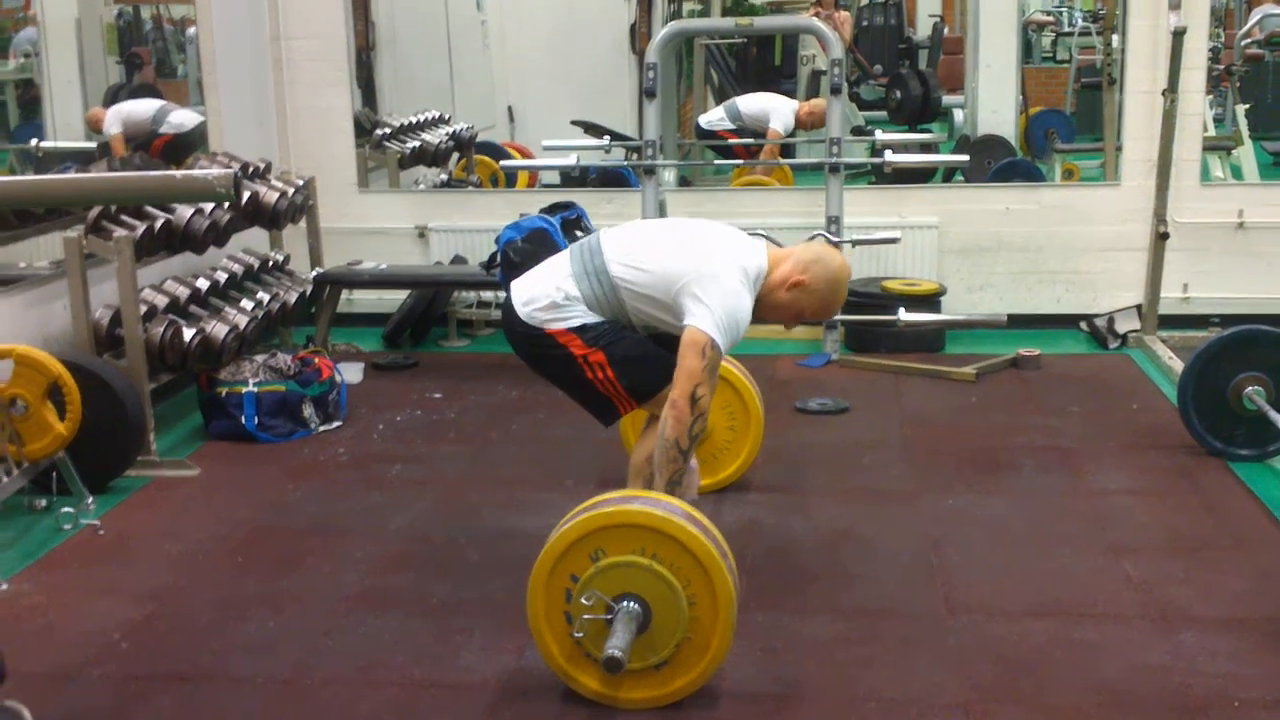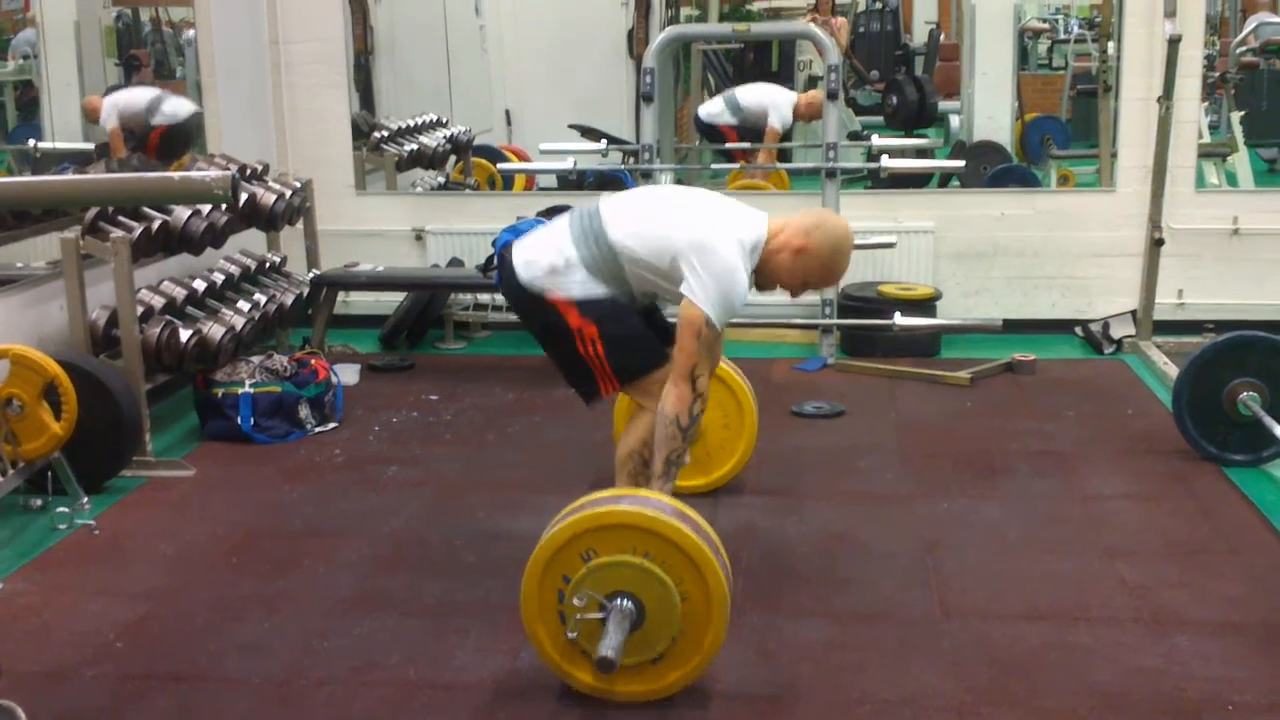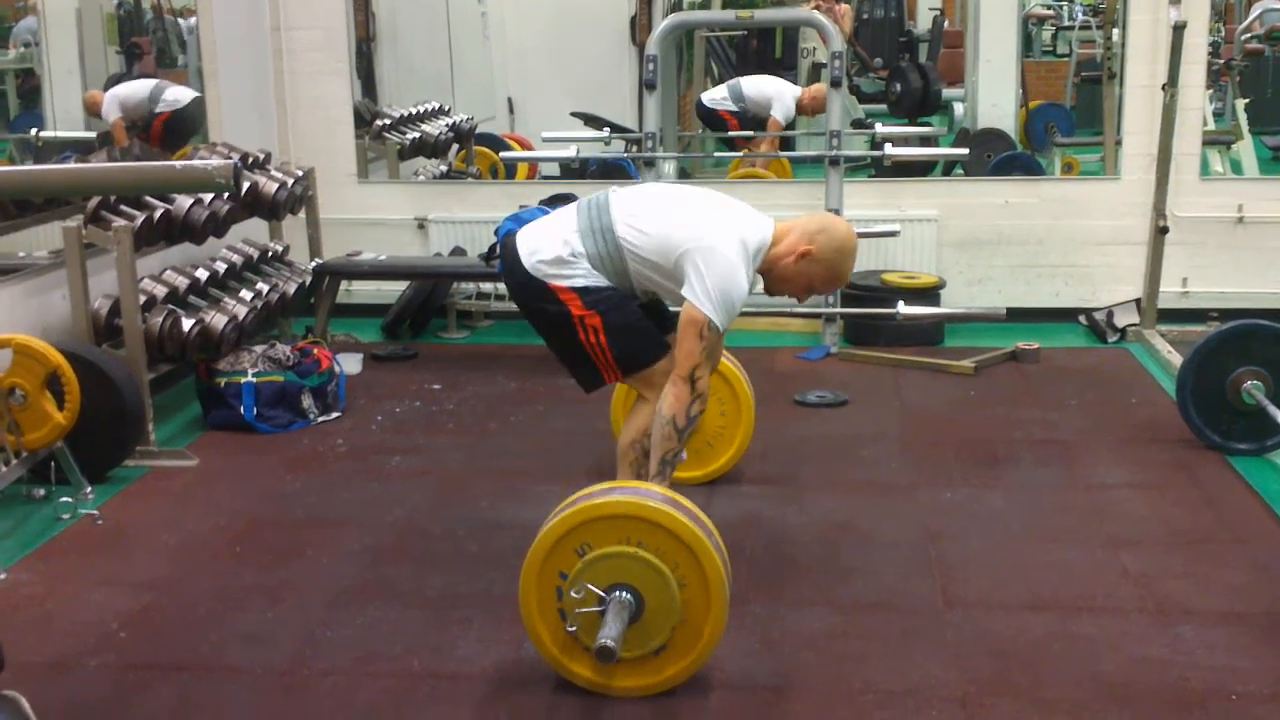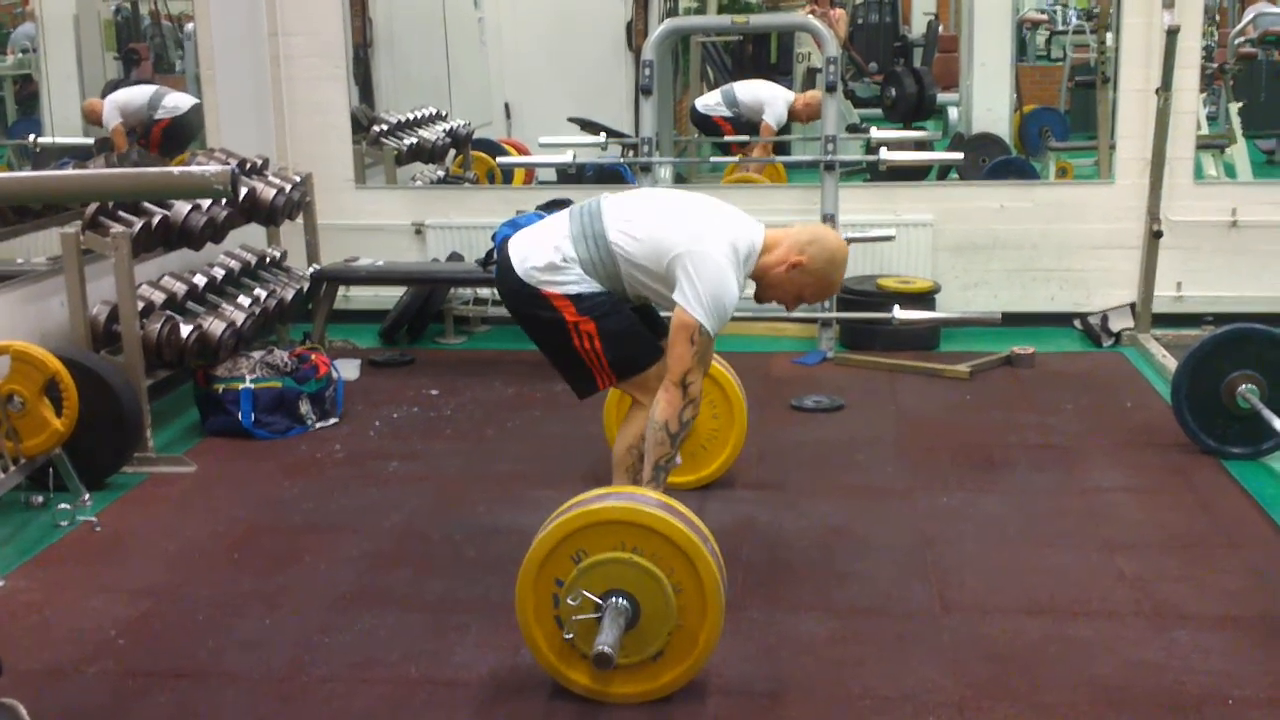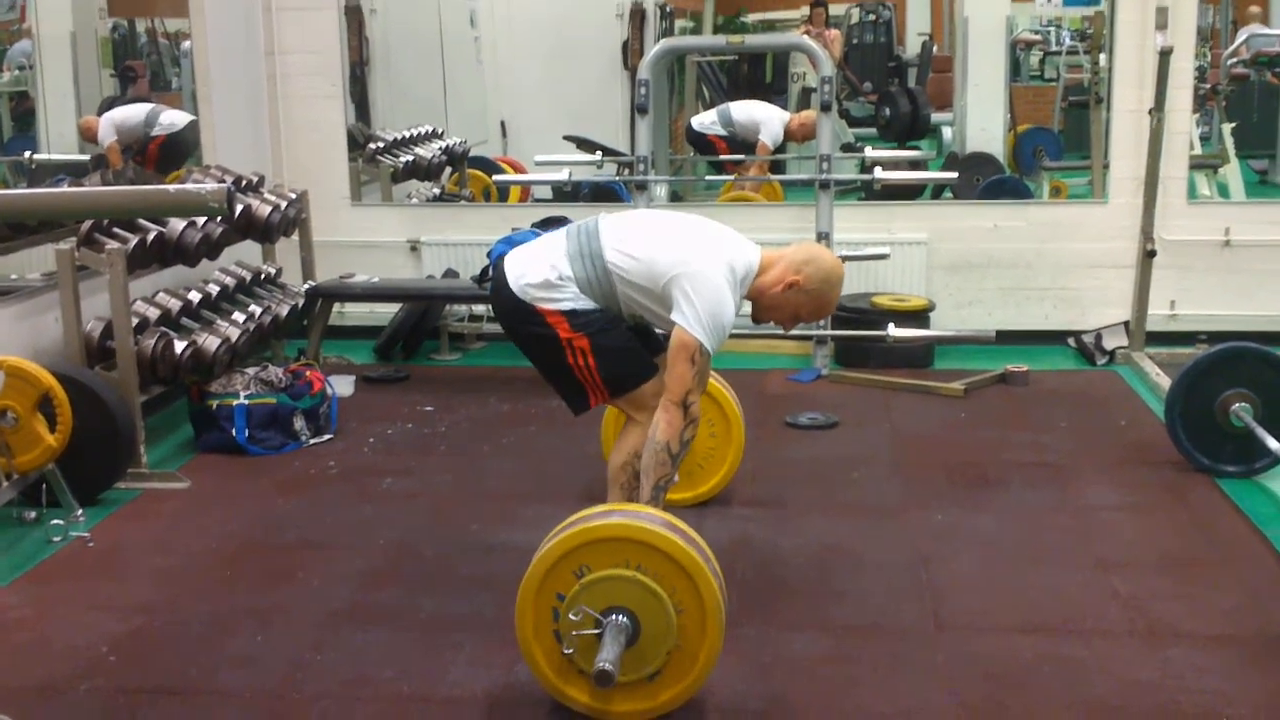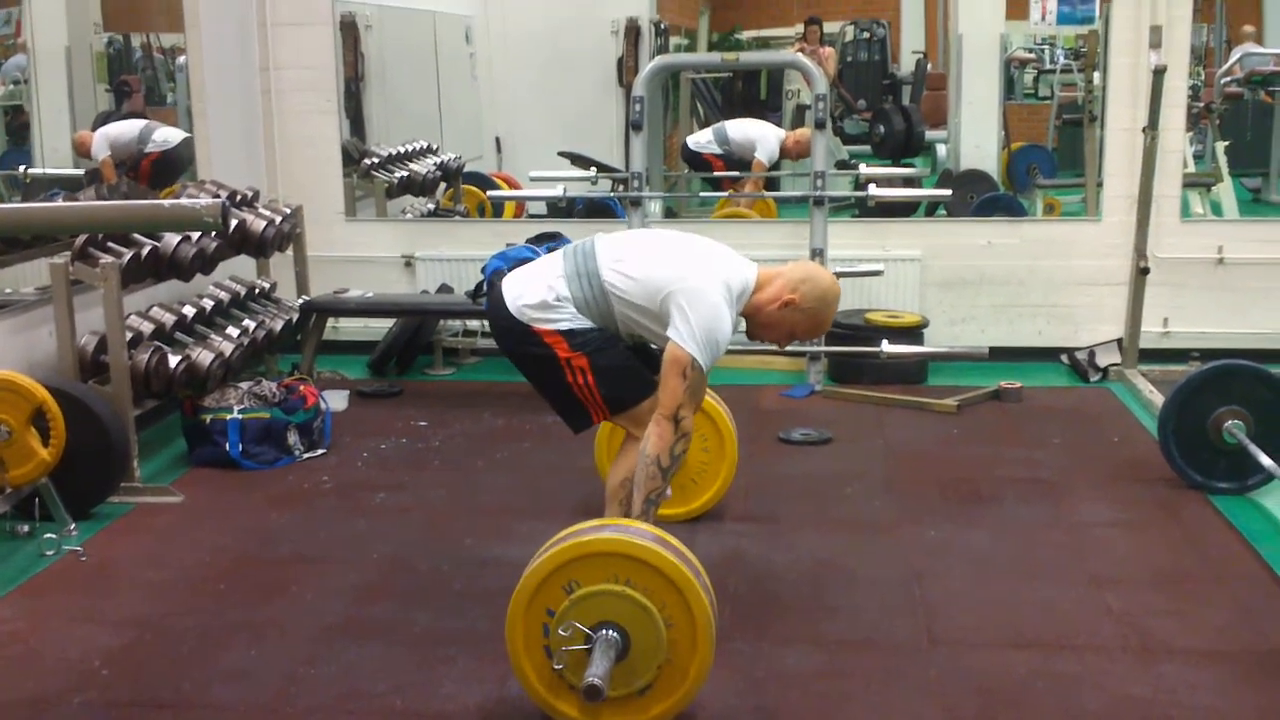
dt=0.3s
person 1, frame 1
left shoulder: (740, 258)
right shoulder: (729, 295)
right elbow: (684, 405)
left hip: (555, 293)
right hip: (546, 315)
left knee: (688, 382)
right knee: (681, 403)
person 1, frame 2
left shoulder: (739, 228)
right shoulder: (725, 263)
left elbow: (703, 339)
right elbow: (686, 383)
right wrist: (660, 493)
left hip: (558, 261)
right hip: (549, 275)
right knee: (659, 397)
person 1, frame 3
left shoulder: (746, 230)
right shoulder: (728, 265)
right elbow: (686, 382)
right wrist: (656, 489)
left hip: (561, 248)
right hip: (550, 266)
left knee: (674, 359)
right knee: (659, 386)
person 1, frame 4
left shoulder: (736, 236)
right shoulder: (718, 271)
right elbow: (678, 387)
left hip: (548, 253)
right hip: (542, 273)
left knee: (666, 365)
right knee: (653, 390)
person 1, frame 5
left shoulder: (733, 256)
right shoulder: (715, 292)
right elbow: (678, 406)
left hip: (542, 273)
right hip: (537, 291)
left knee: (662, 385)
right knee: (649, 408)
person 1, frame 6
left shoulder: (728, 274)
right shoulder: (712, 308)
right elbow: (670, 420)
left hip: (540, 292)
right hip: (534, 312)
left knee: (664, 399)
right knee: (647, 424)
